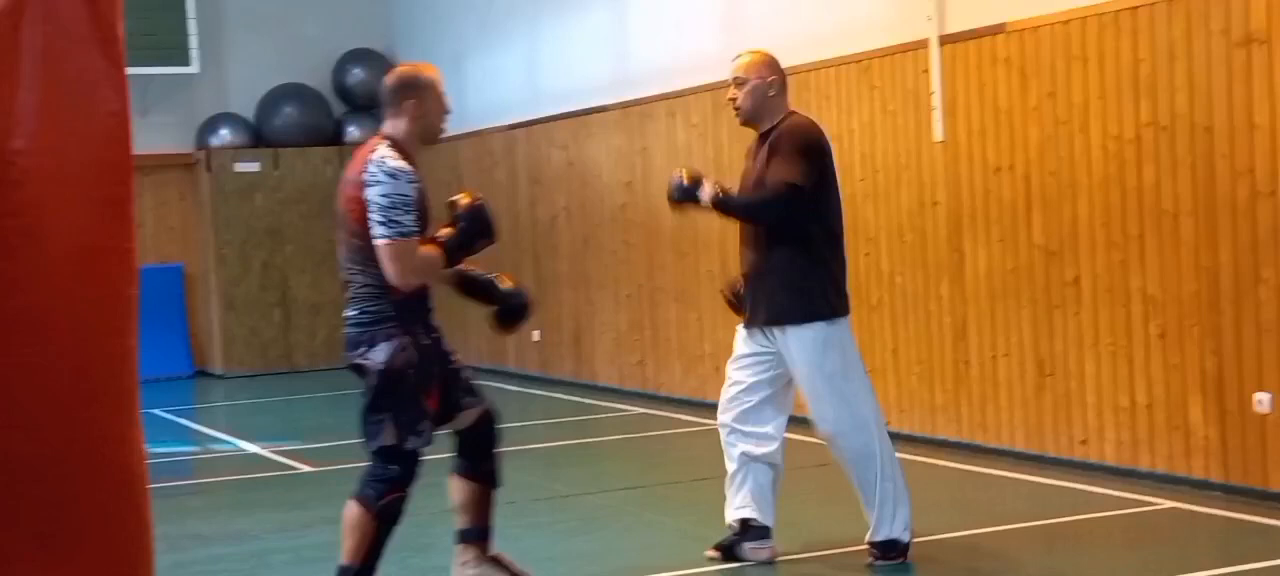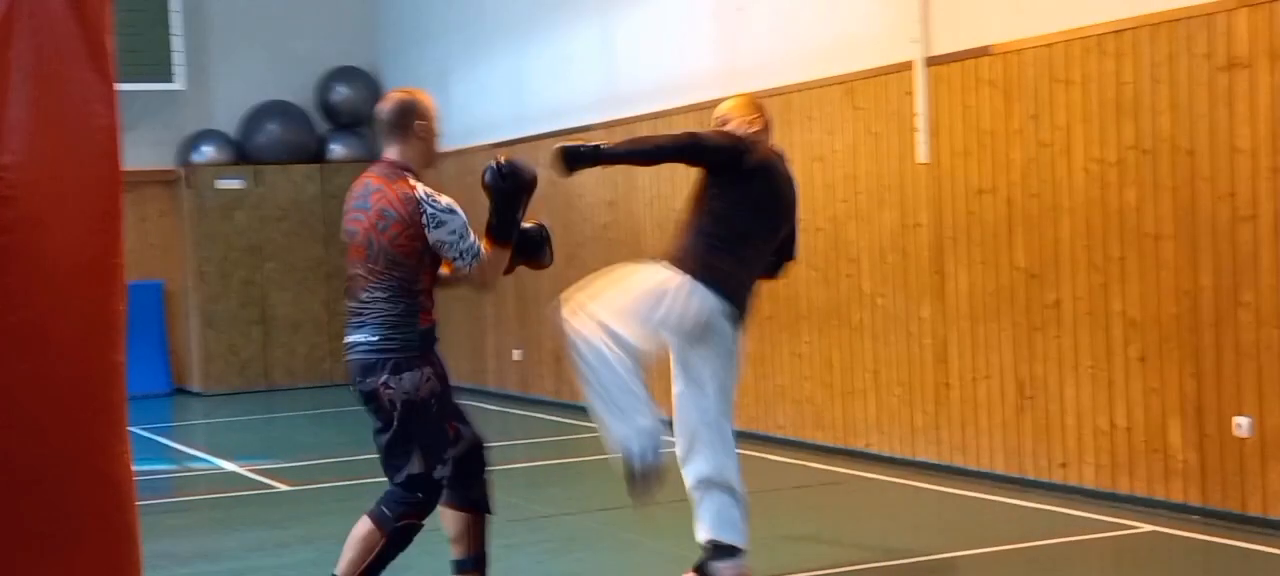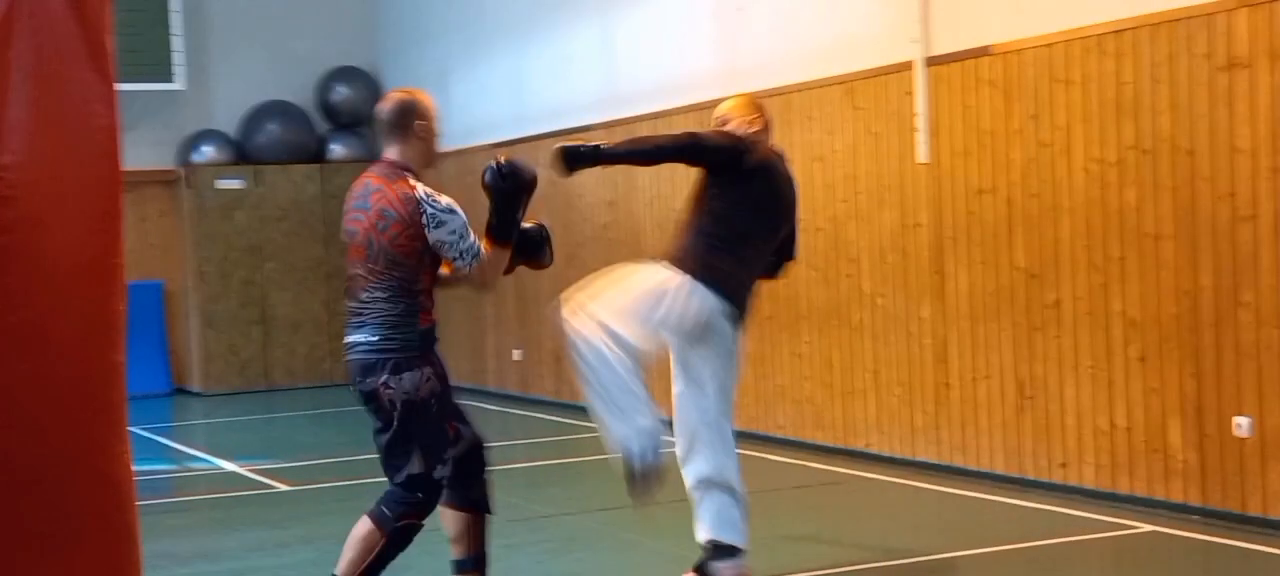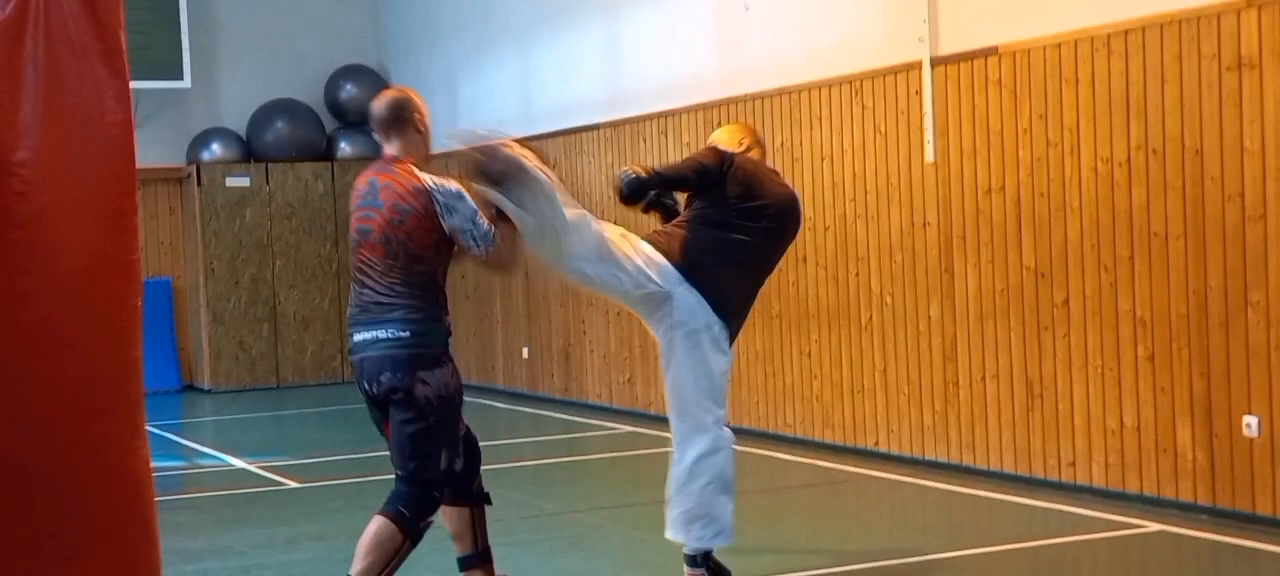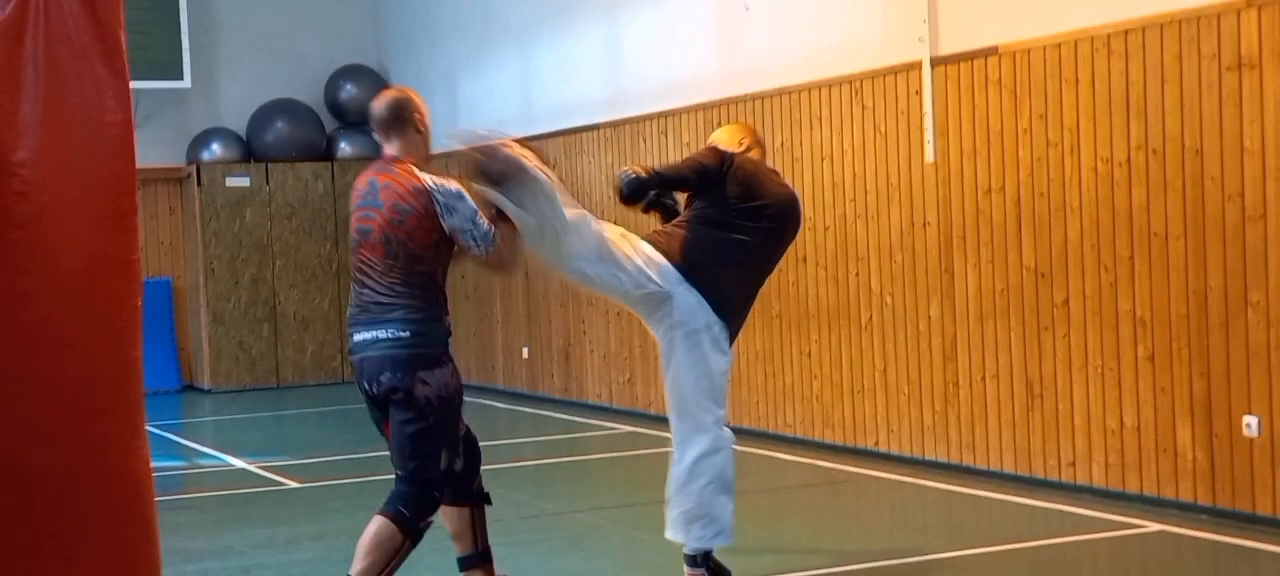
dt=1s
person 1, frame 1
left shoulder: (382, 162)
right shoulder: (390, 170)
right elbow: (403, 270)
left wrist: (474, 281)
right wrist: (461, 239)
left hip: (410, 330)
right hip: (388, 336)
left knee: (476, 425)
right knee: (393, 466)
person 1, frame 2
left shoulder: (362, 190)
right shoulder: (429, 205)
right elbow: (483, 275)
left wrist: (505, 251)
right wrist: (508, 212)
left hip: (370, 350)
right hip: (400, 360)
left knee: (463, 455)
right knee: (414, 490)
person 1, frame 3
left shoulder: (362, 190)
right shoulder: (428, 204)
right elbow: (483, 275)
left wrist: (504, 252)
right wrist: (507, 212)
left hip: (368, 351)
right hip: (400, 359)
left knee: (461, 456)
right knee: (414, 490)
person 1, frame 4
left shoulder: (364, 186)
right shoulder: (438, 192)
right elbow: (500, 255)
left wrist: (482, 214)
left hip: (369, 349)
right hip: (414, 352)
left knee: (458, 457)
right knee: (418, 489)
person 1, frame 5
left shoulder: (364, 186)
right shoulder: (437, 192)
right elbow: (501, 254)
left wrist: (479, 208)
left hip: (368, 350)
right hip: (414, 351)
left knee: (458, 456)
right knee: (419, 488)
person 2, frame 1
left shoulder: (798, 135)
right shoulder: (764, 143)
left elbow: (780, 207)
left wrist: (713, 196)
right wrist: (747, 279)
left hip: (807, 309)
right hip: (765, 312)
left knee: (847, 422)
right knee: (743, 416)
left ankle: (891, 532)
right ankle: (753, 529)
person 2, frame 2
left shoulder: (740, 153)
right shoulder: (781, 184)
left elbow: (671, 147)
right elbow: (775, 260)
left wrist: (591, 153)
left hip: (691, 287)
right hip: (724, 309)
left knee: (587, 313)
right knee: (706, 429)
left ankle: (640, 444)
person 2, frame 3
left shoulder: (738, 152)
right shoulder: (782, 184)
left elbow: (669, 147)
right elbow: (775, 261)
left wrist: (592, 152)
left hip: (688, 287)
right hip: (725, 310)
left knee: (587, 313)
right knee: (707, 426)
left ankle: (639, 444)
person 2, frame 4
left shoulder: (724, 165)
right shoulder: (787, 206)
left elbow: (639, 184)
left wrist: (637, 180)
left hip: (660, 269)
right hip: (707, 315)
right knee: (702, 428)
person 2, frame 5
left shoulder: (726, 166)
right shoulder: (787, 205)
left elbow: (684, 172)
left wrist: (643, 180)
right wrist: (674, 212)
left hip: (660, 269)
right hip: (707, 315)
left knee: (573, 234)
right knee: (703, 428)
